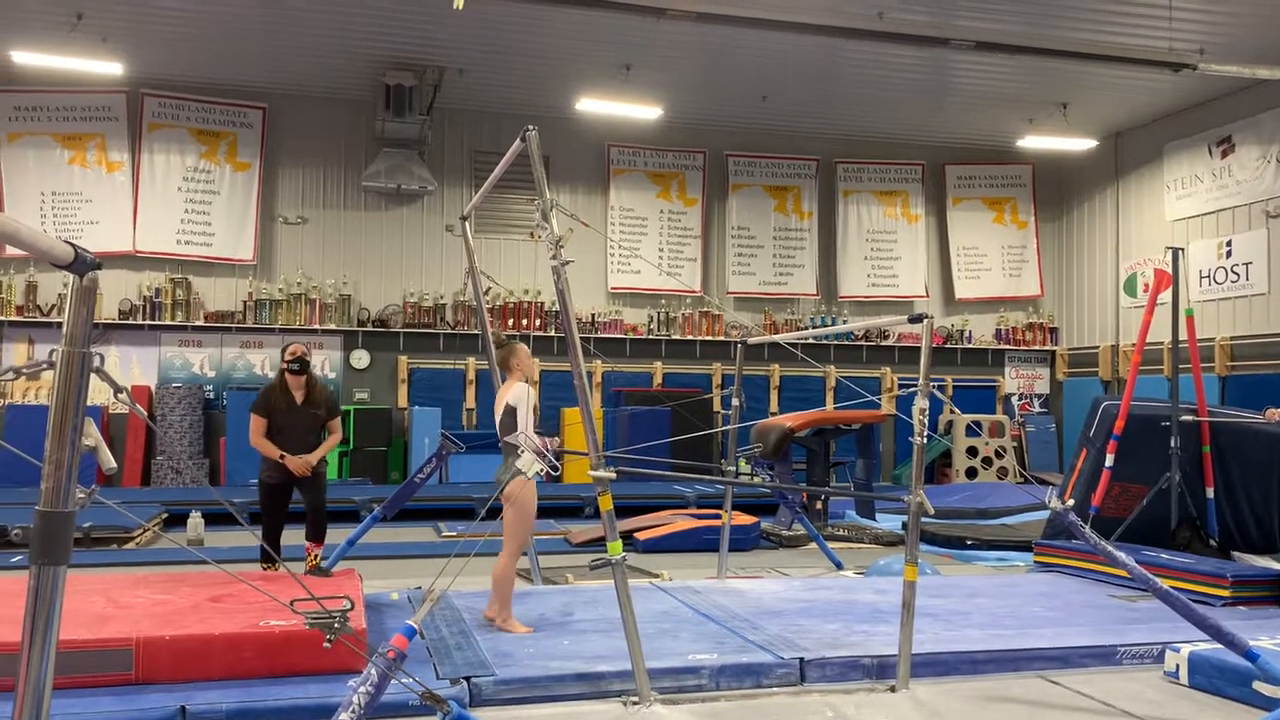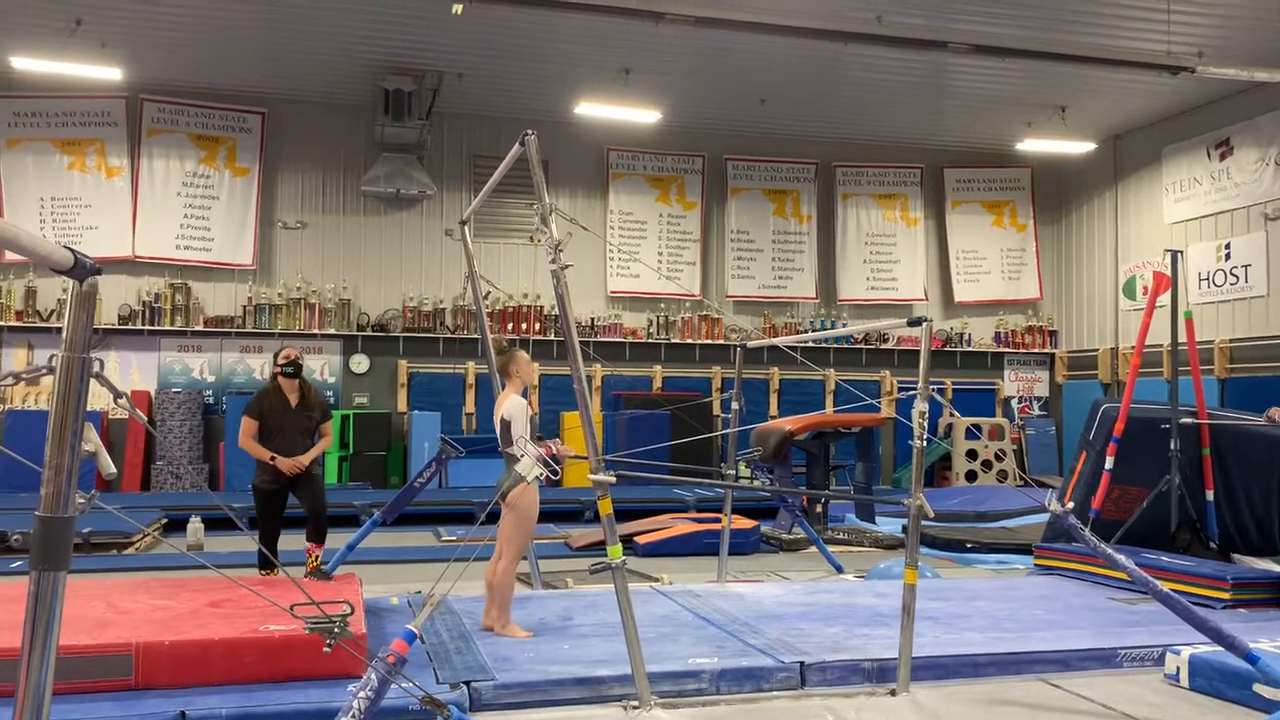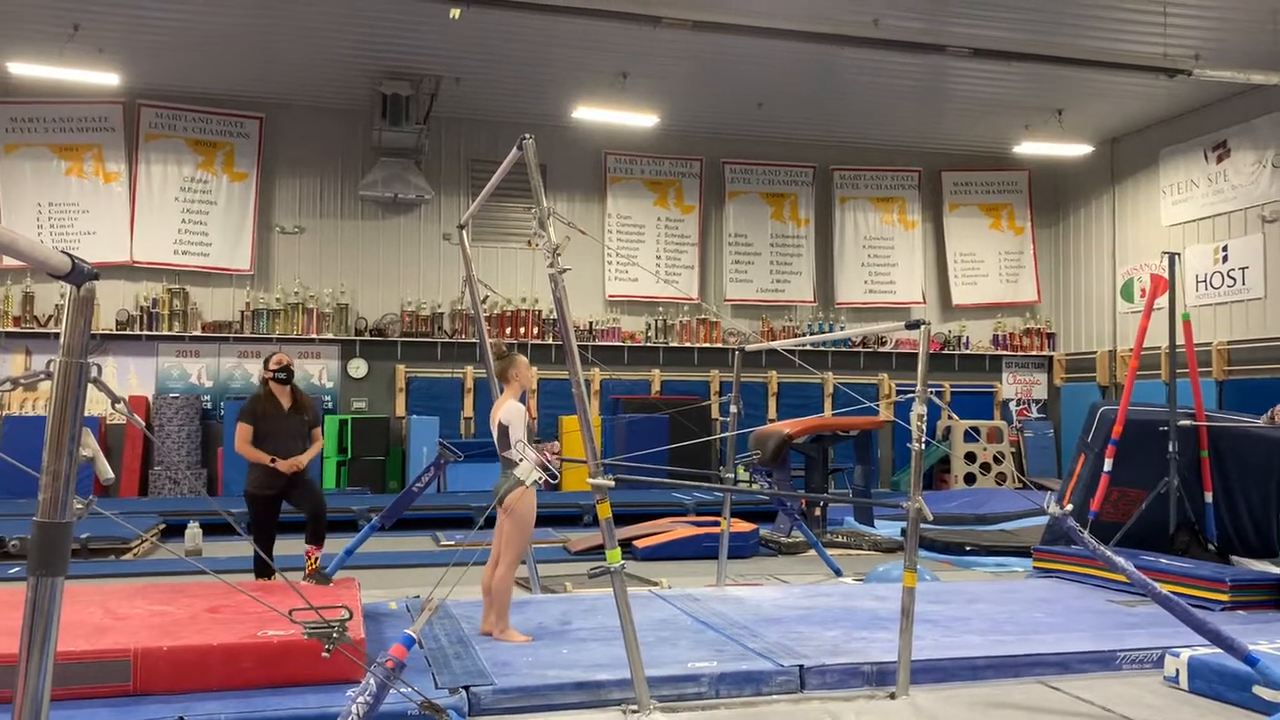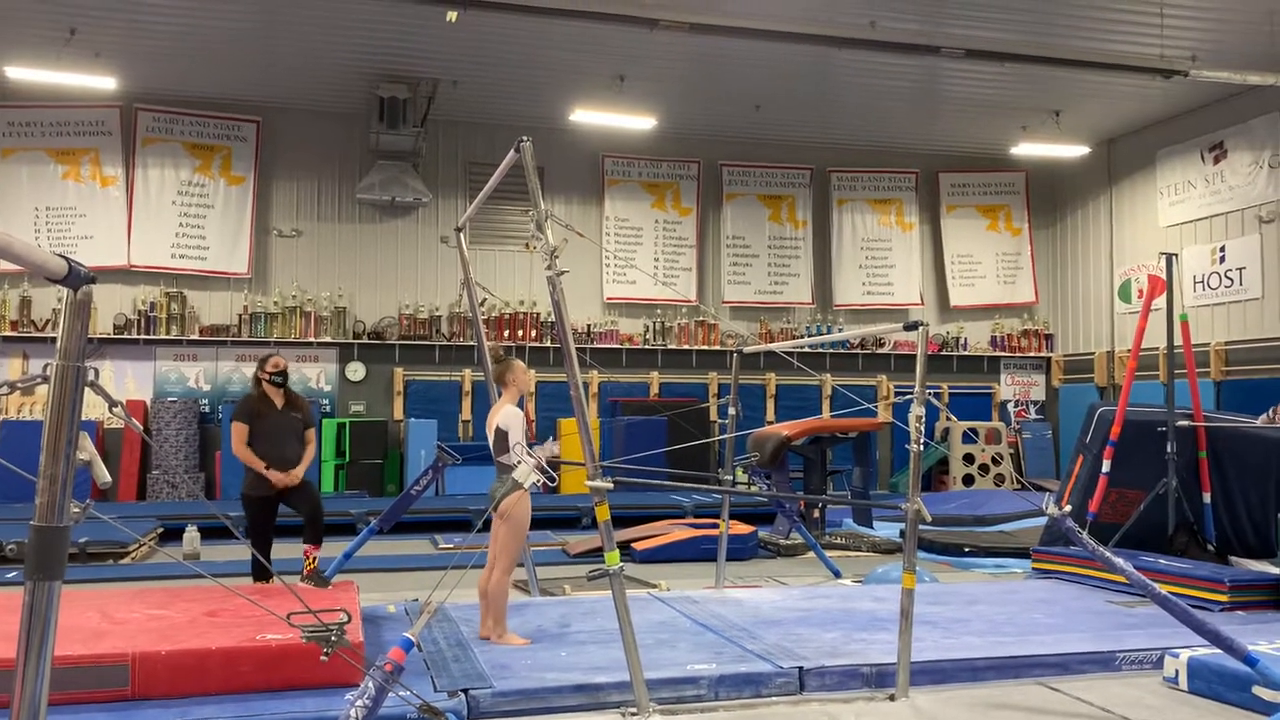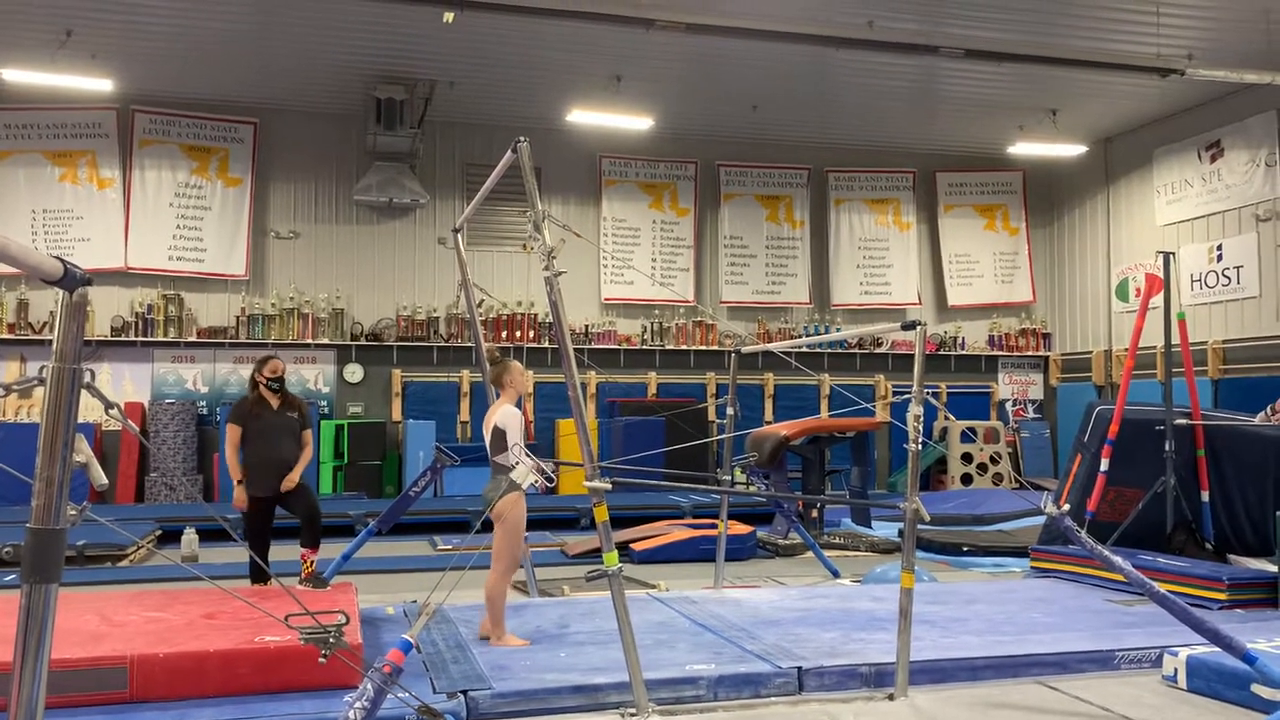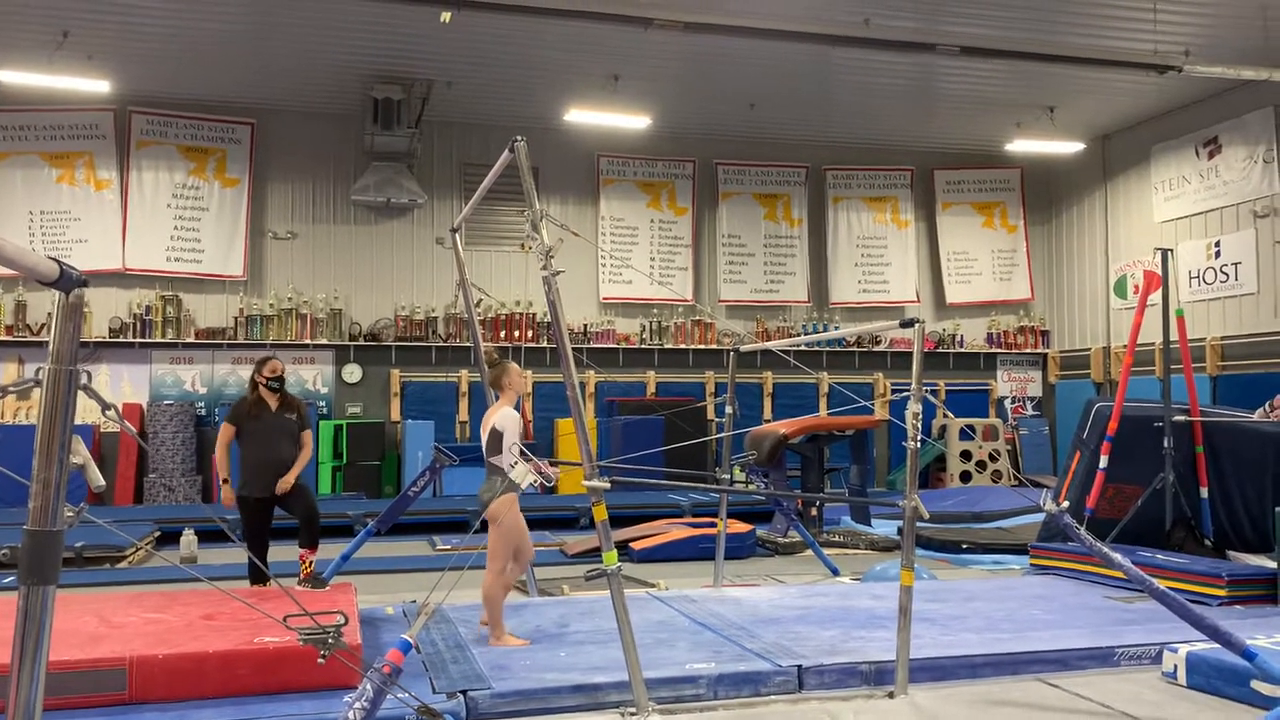
dt=0.2s
person 1, frame 1
left shoulder: (504, 393)
right shoulder: (523, 391)
right elbow: (526, 439)
left wrist: (541, 444)
right wrist: (546, 444)
left hip: (510, 473)
right hip: (519, 476)
left knee: (512, 548)
right knee: (512, 550)
left ankle: (495, 607)
right ankle: (505, 616)
person 1, frame 2
left shoulder: (503, 401)
right shoulder: (518, 403)
right elbow: (524, 452)
left wrist: (545, 448)
right wrist: (553, 450)
left hip: (510, 481)
right hip: (522, 484)
left knee: (500, 554)
right knee: (511, 557)
left ankle: (491, 615)
right ankle: (503, 622)
person 1, frame 3
left shoulder: (500, 406)
right shoulder: (516, 408)
right elbow: (521, 458)
left wrist: (540, 451)
right wrist: (546, 459)
left hip: (506, 485)
right hip: (519, 488)
left knee: (496, 559)
right knee: (509, 562)
left ankle: (489, 620)
right ankle: (502, 627)
person 1, frame 4
left shoulder: (496, 411)
right shoulder: (514, 414)
right elbow: (520, 463)
left wrist: (534, 455)
left hip: (500, 489)
right hip: (514, 492)
left knee: (493, 564)
right knee: (504, 567)
left ankle: (486, 625)
right ankle: (500, 631)
person 1, frame 5
left shoulder: (493, 413)
right shoulder: (512, 413)
right elbow: (516, 461)
left hip: (497, 489)
right hip: (508, 493)
left knee: (509, 564)
right knee: (502, 568)
left ankle: (489, 624)
right ankle: (499, 633)
person 1, frame 6
left shoulder: (491, 414)
right shoulder: (510, 416)
right elbow: (510, 464)
left hip: (495, 490)
right hip: (503, 494)
left knee: (524, 557)
right knee: (497, 567)
left ankle: (491, 613)
right ankle: (498, 633)
person 2, frame 1
left shoulder: (323, 395)
right shoulder: (268, 395)
left elbow: (336, 434)
right elbow: (256, 438)
left wrist: (315, 456)
right wrist: (286, 458)
left hip: (311, 467)
right hip: (275, 470)
left knee: (318, 508)
right knee: (271, 527)
left ankle: (313, 565)
person 2, frame 2
left shoulder: (316, 399)
right shoulder: (262, 398)
left elbow: (327, 436)
right elbow: (245, 440)
left wrist: (308, 457)
right wrist: (276, 459)
left hip: (305, 471)
right hip: (269, 476)
left knee: (318, 509)
right knee: (268, 533)
left ankle: (313, 567)
person 2, frame 3
left shoulder: (306, 404)
right shoulder: (255, 404)
left elbow: (318, 440)
right elbow: (241, 445)
left wrist: (304, 458)
right wrist: (276, 462)
left hip: (297, 478)
right hip: (262, 483)
left knee: (318, 508)
right knee: (263, 540)
left ankle: (312, 570)
person 2, frame 4
left shoulder: (299, 404)
right shoulder: (248, 404)
left elbow: (311, 443)
right elbow: (238, 447)
left wrist: (300, 469)
right wrist: (269, 471)
left hip: (293, 481)
right hip: (258, 486)
left knee: (315, 508)
right knee: (260, 543)
left ankle: (310, 571)
person 2, frame 5
left shoulder: (297, 406)
right shoulder: (244, 407)
left elbow: (307, 445)
right elbow: (231, 449)
left wrist: (296, 472)
right wrist: (239, 484)
left hip: (289, 483)
right hip: (256, 488)
left knee: (312, 511)
right knee: (258, 545)
left ankle: (308, 573)
person 2, frame 6
left shoulder: (296, 407)
right shoulder: (243, 407)
left elbow: (307, 446)
right elbow: (222, 446)
left wrist: (292, 475)
right wrist: (225, 483)
left hip: (286, 484)
right hip: (252, 489)
left knee: (310, 512)
right knee: (256, 546)
left ankle: (306, 574)
